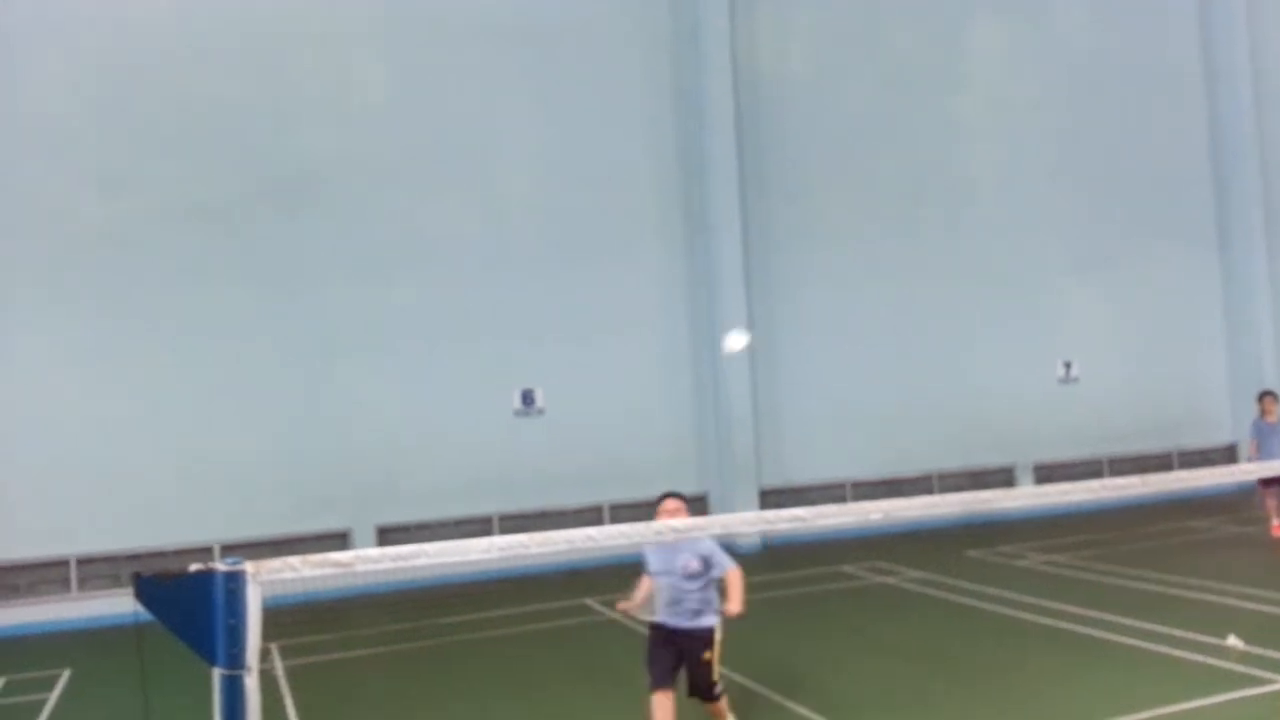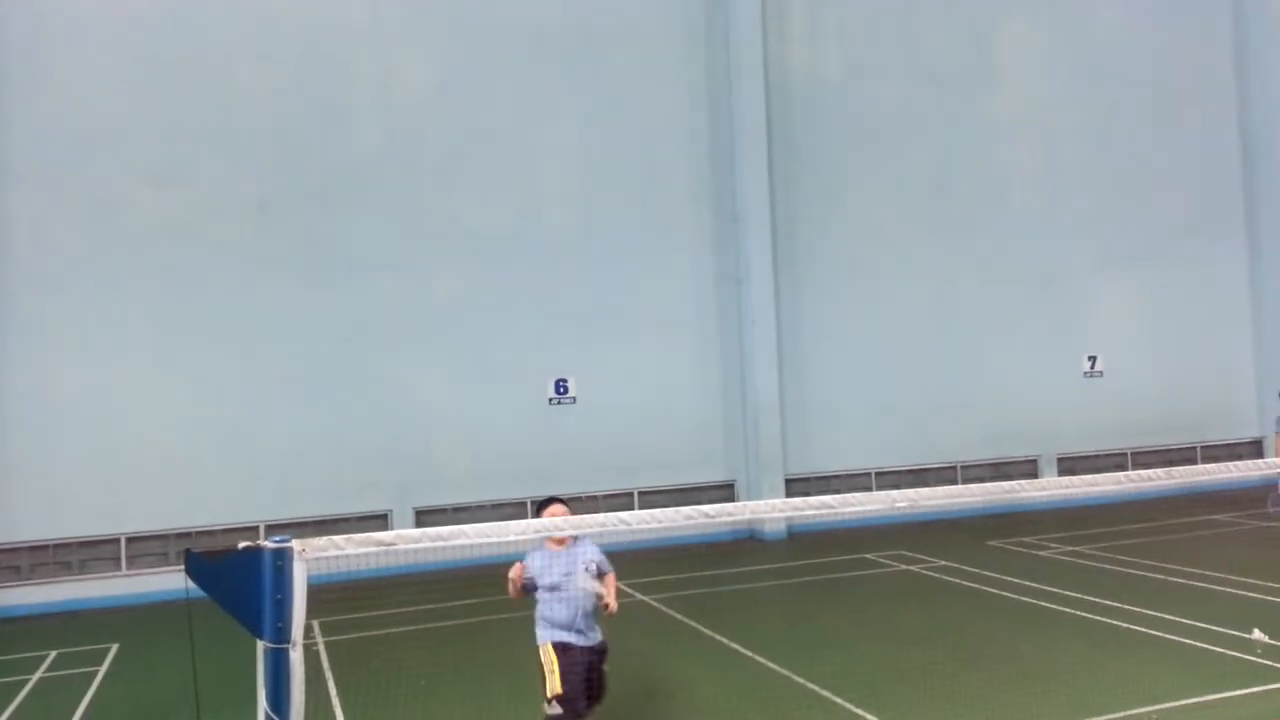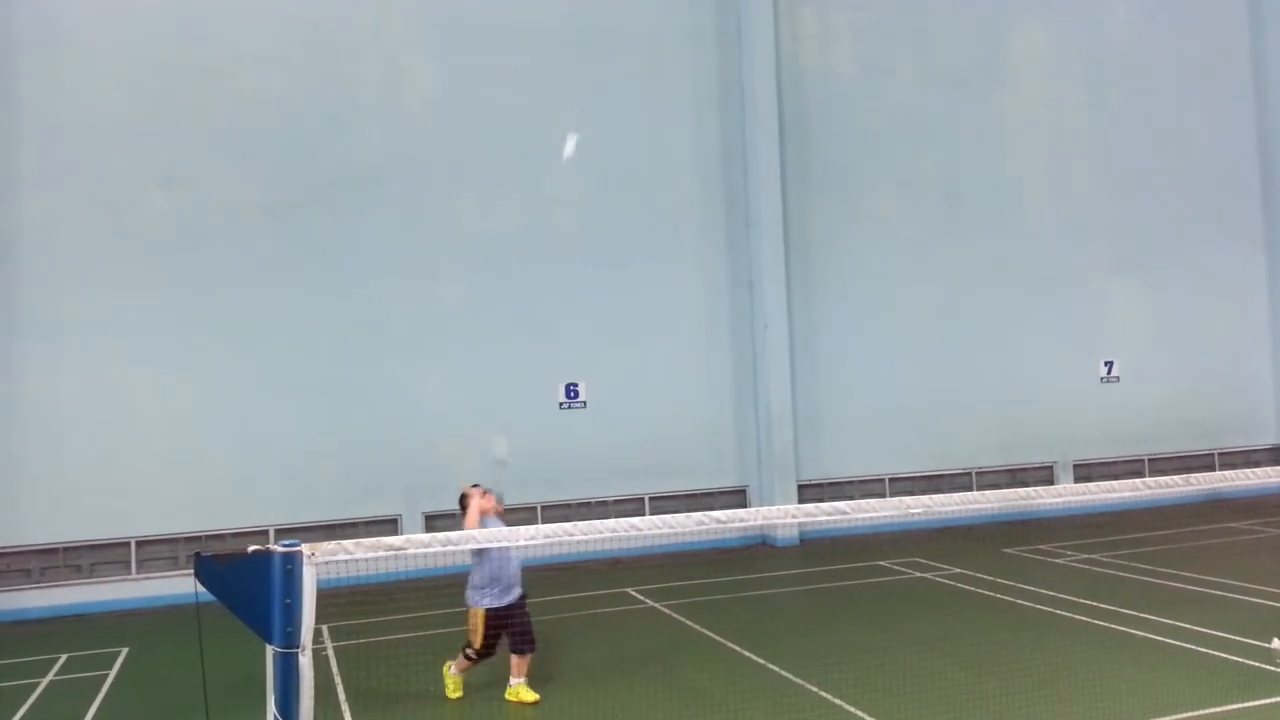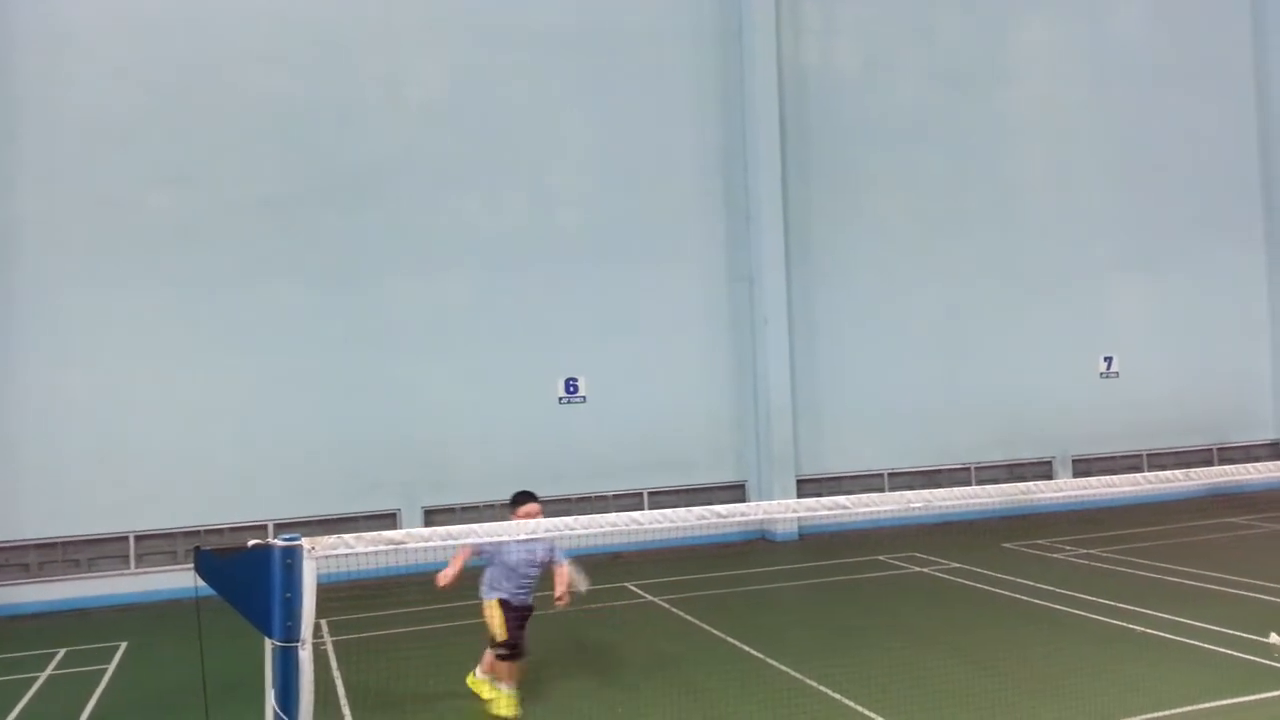
dt=1s
person 1, frame 1
left shoulder: (702, 545)
right shoulder: (650, 548)
left elbow: (732, 571)
left wrist: (735, 601)
right wrist: (635, 602)
left hip: (701, 624)
right hip: (664, 626)
left knee: (705, 686)
right knee: (660, 681)
person 1, frame 2
left shoulder: (588, 549)
right shoulder: (535, 560)
left elbow: (607, 574)
right elbow: (517, 594)
left wrist: (610, 597)
right wrist: (514, 580)
left hip: (591, 639)
right hip: (557, 640)
left knee: (591, 697)
person 1, frame 3
left shoulder: (495, 522)
right shoulder: (481, 524)
right elbow: (471, 532)
left wrist: (497, 511)
right wrist: (474, 502)
left hip: (513, 596)
right hip: (486, 601)
left knee: (524, 642)
right knee: (479, 649)
left ankle: (517, 687)
right ankle: (453, 671)
person 1, frame 4
left shoulder: (546, 540)
left elbow: (562, 566)
right elbow: (470, 547)
left wrist: (562, 587)
right wrist: (452, 569)
left hip: (523, 602)
right hip: (498, 598)
left knee: (504, 646)
right knee: (509, 645)
left ankle: (479, 677)
right ankle: (506, 691)
